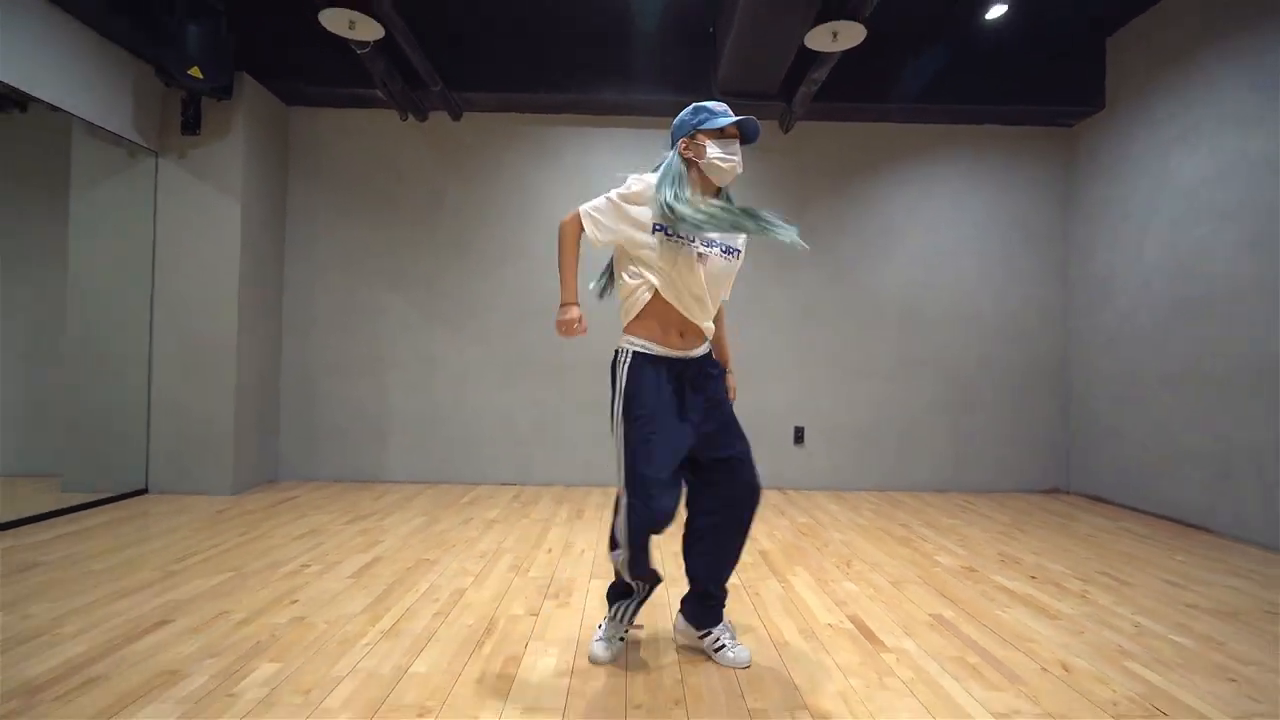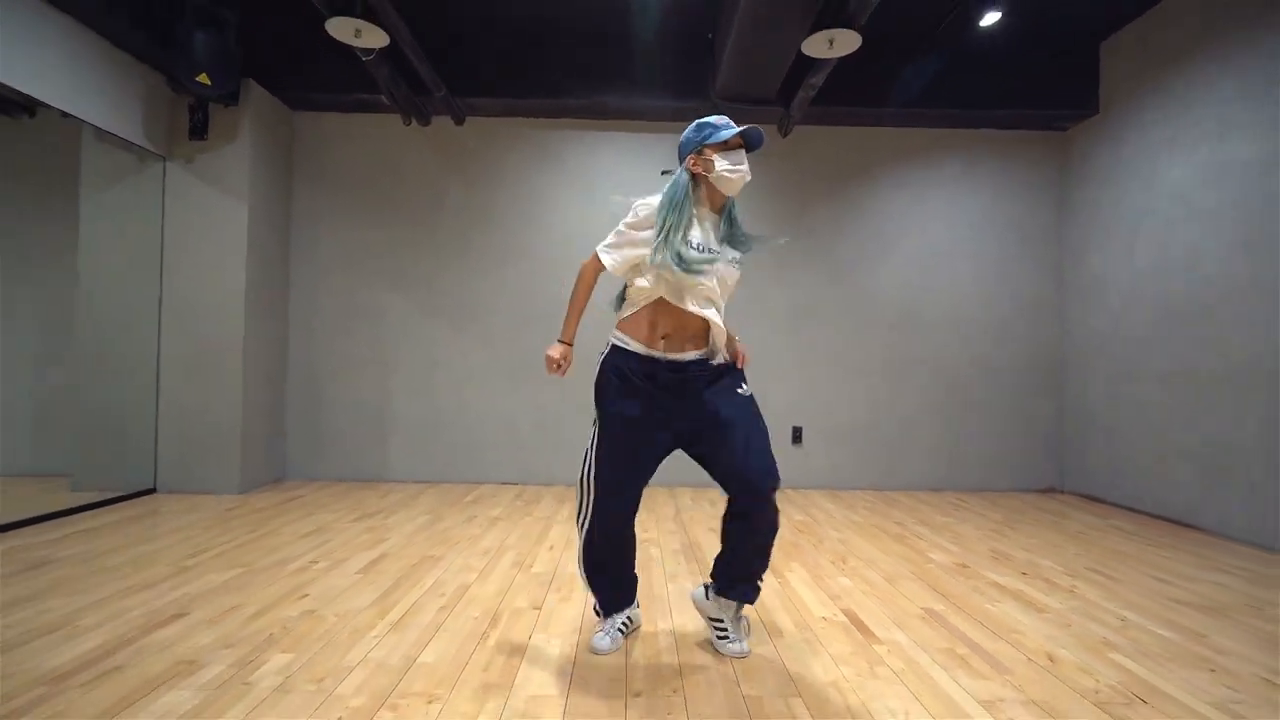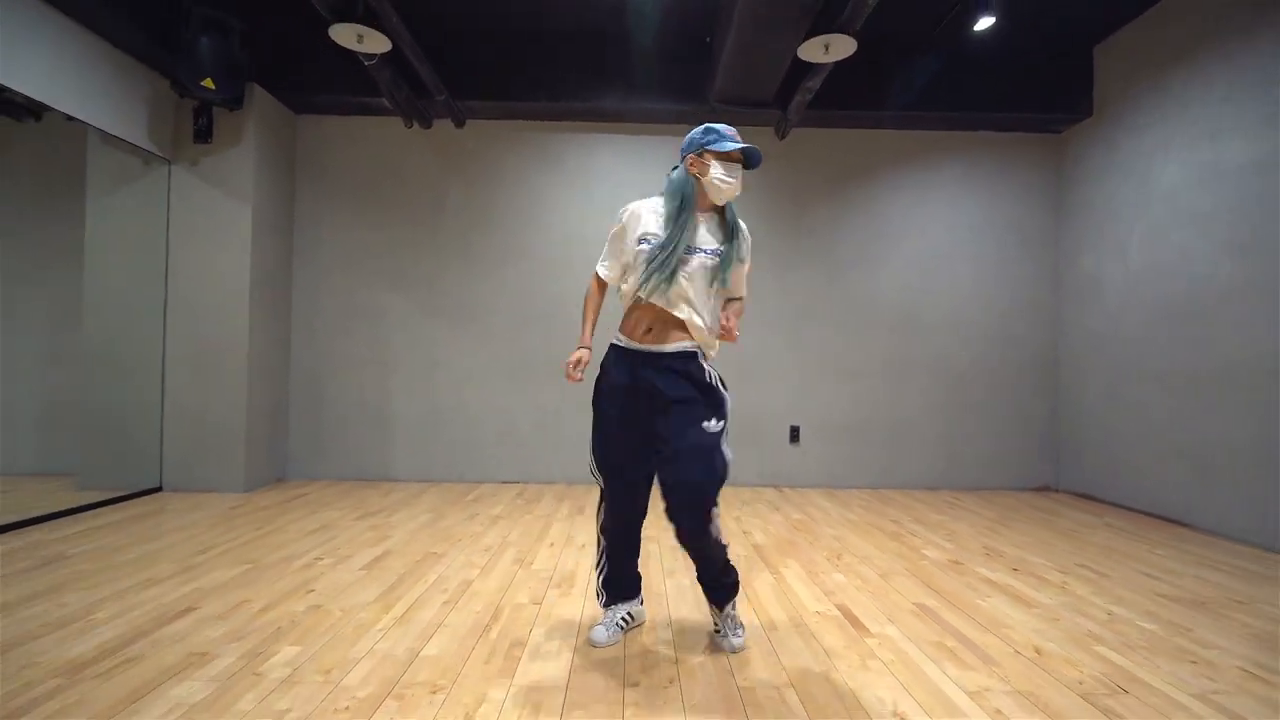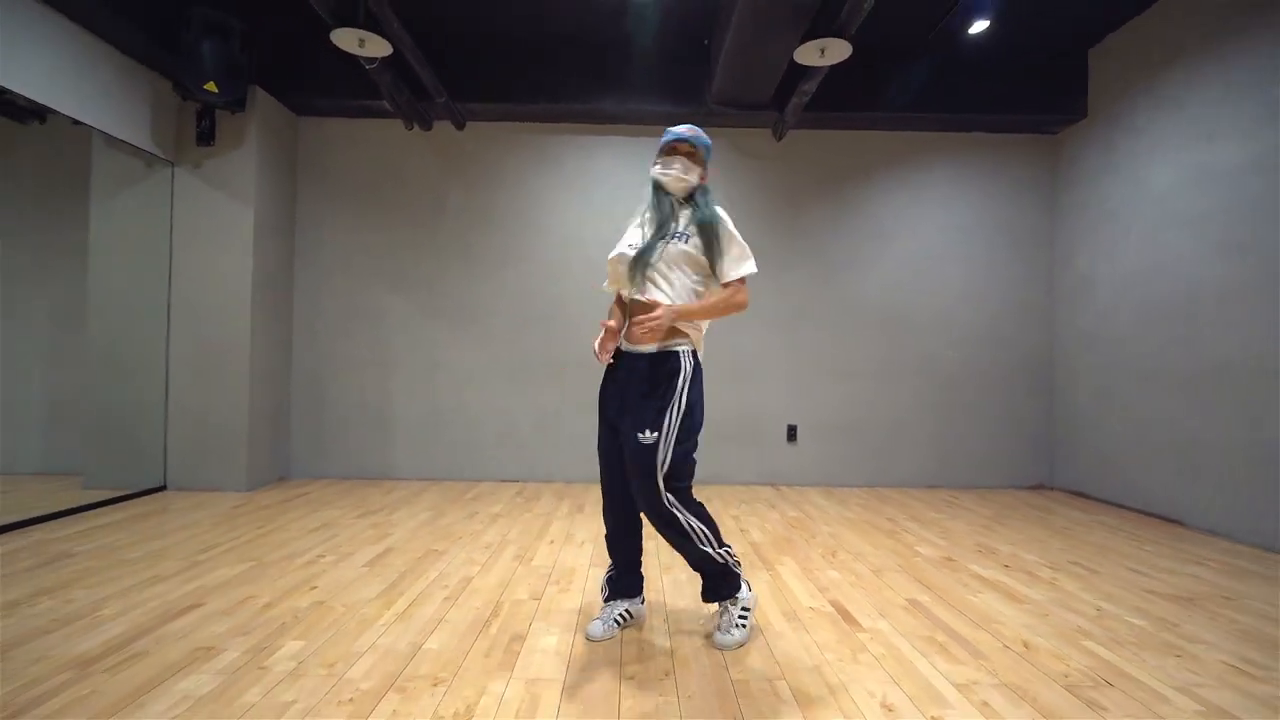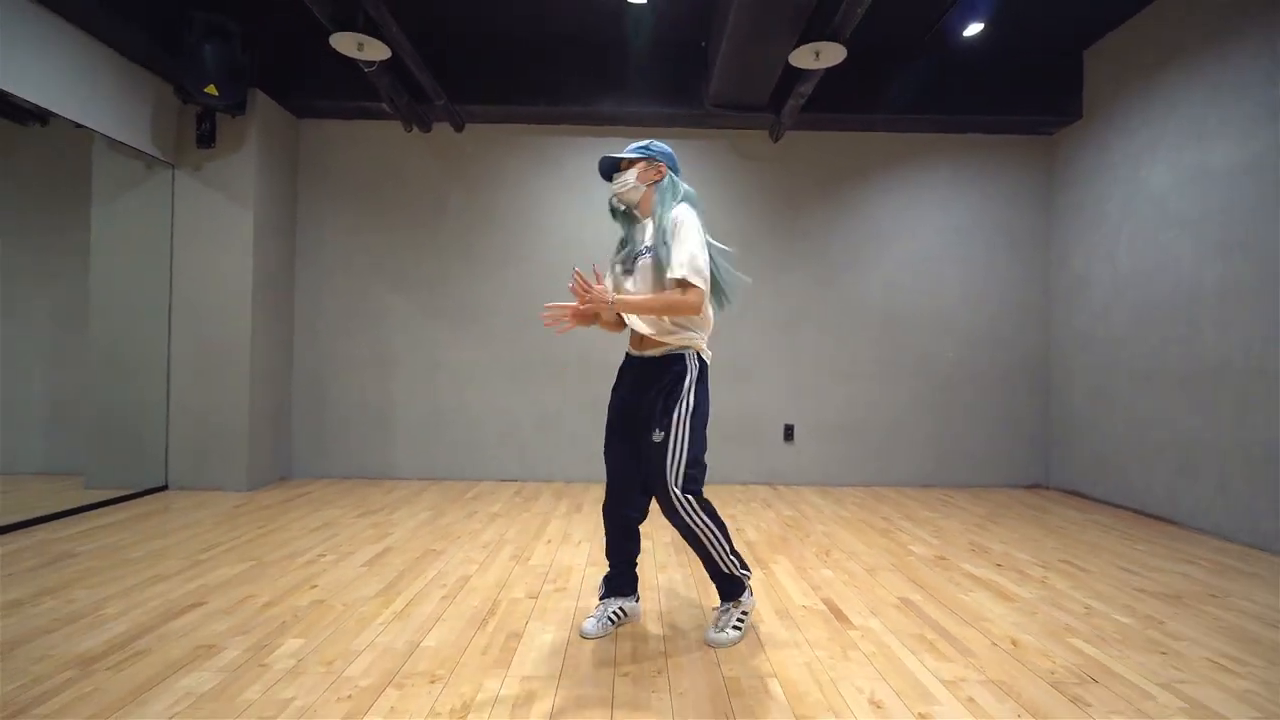
dt=0.1s
person 1, frame 1
left shoulder: (735, 221)
right shoulder: (648, 193)
right elbow: (571, 225)
left wrist: (725, 364)
right wrist: (569, 303)
left hip: (701, 372)
right hip: (644, 368)
left knee: (734, 494)
right knee: (647, 500)
left ankle: (702, 619)
right ankle: (622, 606)
person 1, frame 2
left shoulder: (732, 233)
right shoulder: (655, 212)
right elbow: (593, 268)
left wrist: (727, 340)
right wrist: (565, 339)
left hip: (701, 375)
right hip: (632, 371)
left knee: (756, 485)
right knee: (606, 502)
left ankle: (726, 598)
right ankle: (617, 607)
person 1, frame 3
left shoulder: (734, 235)
right shoulder: (641, 214)
right elbow: (601, 279)
left wrist: (730, 319)
right wrist: (583, 343)
left hip: (684, 370)
right hip: (621, 366)
left knee: (688, 493)
right knee: (619, 494)
left ankle: (724, 599)
right ankle: (623, 597)
person 1, frame 4
left shoulder: (713, 222)
right shoulder: (640, 224)
left elbow: (737, 295)
left wrist: (676, 312)
right wrist: (611, 326)
left hip: (673, 368)
right hip: (626, 367)
left knee: (660, 491)
right knee: (620, 493)
left ankle: (731, 592)
right ankle: (625, 596)
person 1, frame 5
left shoulder: (679, 219)
right shoulder: (632, 236)
left elbow: (690, 302)
left wrist: (616, 299)
right wrist: (585, 313)
left hip: (677, 369)
right hip: (639, 370)
left knee: (676, 488)
right knee: (623, 492)
left ankle: (736, 595)
right ankle: (621, 595)
